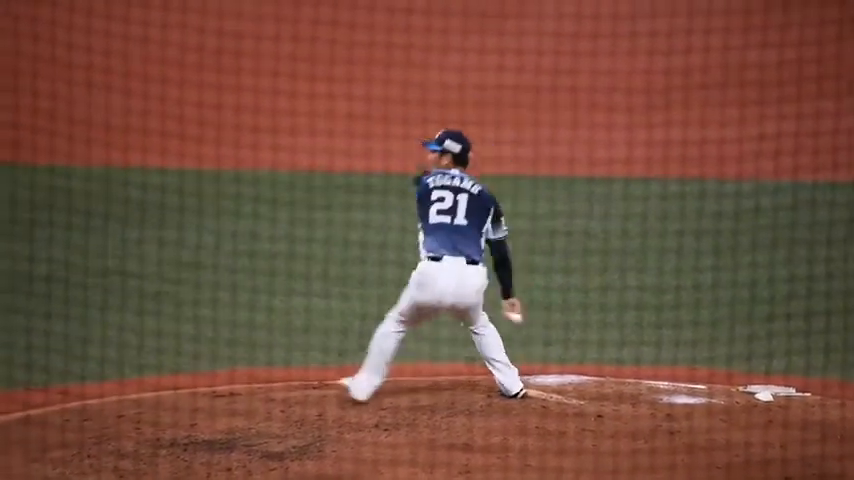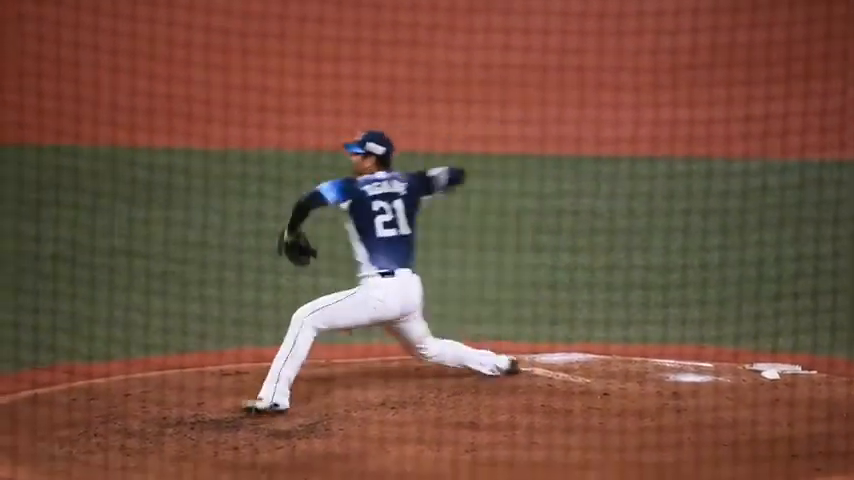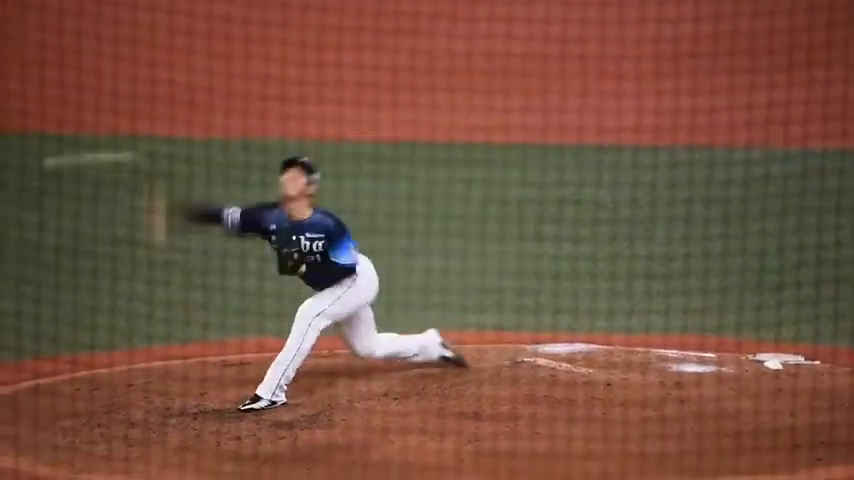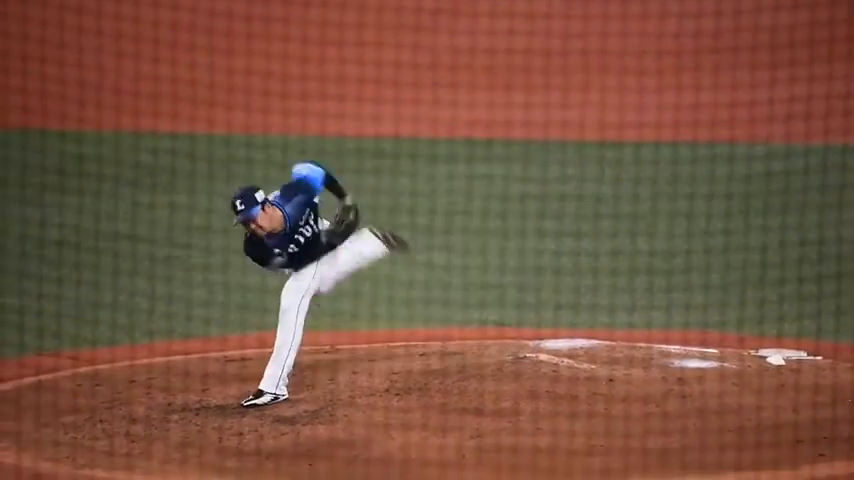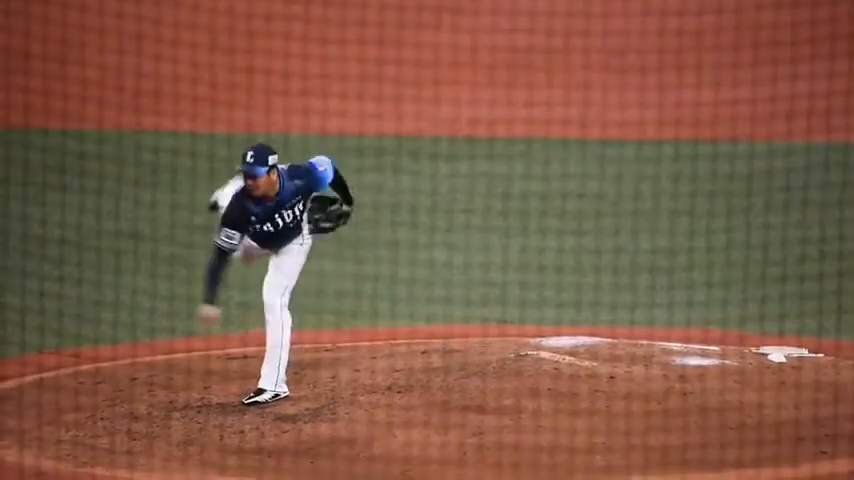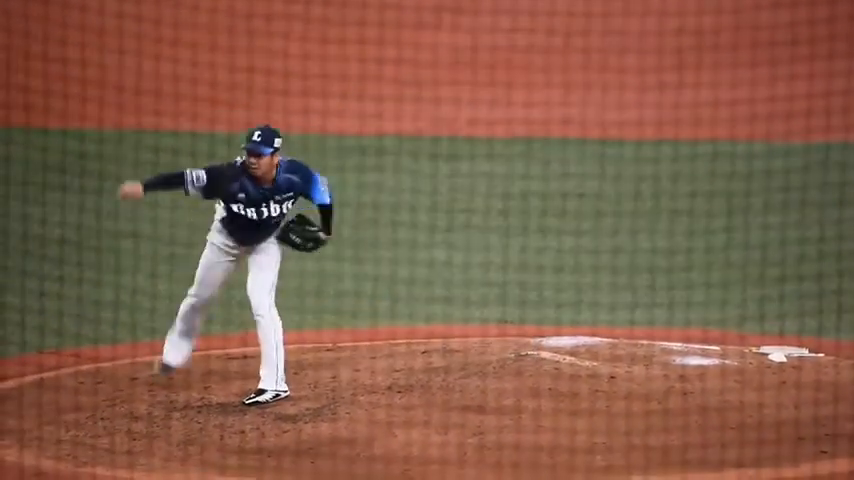
dt=0.2s
person 1, frame 1
left shoulder: (426, 182)
right shoulder: (485, 197)
right elbow: (500, 250)
right wrist: (508, 295)
left hip: (432, 275)
right hip: (471, 279)
left knee: (395, 324)
right knee: (480, 326)
left ankle: (364, 385)
right ankle: (511, 385)
person 1, frame 2
left shoulder: (352, 188)
right shoulder: (408, 183)
left elbow: (307, 202)
right elbow: (455, 176)
left wrist: (292, 233)
left hip: (379, 292)
right hip: (409, 291)
left knee: (305, 320)
right knee: (426, 347)
left ankle: (274, 396)
right ankle: (497, 364)
person 1, frame 3
left shoulder: (328, 224)
right shoulder: (269, 217)
left elbow: (348, 268)
right elbow: (229, 218)
left wrist: (306, 268)
right wrist: (190, 212)
left hip: (358, 282)
right hip: (335, 289)
left knee: (308, 318)
right knee: (368, 347)
left ankle: (272, 392)
right ankle: (434, 346)
person 1, frame 4
left shoulder: (301, 190)
right shoulder: (256, 246)
left elbow: (312, 170)
right elbow: (288, 264)
left wrist: (345, 200)
left hip: (325, 249)
right hip: (301, 261)
left knee: (291, 306)
left ankle: (273, 387)
right ankle: (377, 240)
person 1, frame 5
left shoulder: (299, 177)
right shoulder: (238, 205)
left elbow: (327, 165)
right elbow: (222, 252)
left wrist: (346, 203)
right wrist: (209, 300)
left hip: (293, 243)
right hip: (257, 240)
left knee: (274, 302)
left ankle: (273, 385)
person 1, frame 6
left shoulder: (294, 175)
right shoulder: (231, 177)
left elbow: (322, 192)
right elbow: (184, 178)
left wrist: (325, 230)
right wrist: (143, 187)
left hip: (265, 243)
right hip: (226, 239)
left knee: (262, 305)
right knee: (198, 299)
left ankle: (274, 384)
right ankle: (175, 352)
